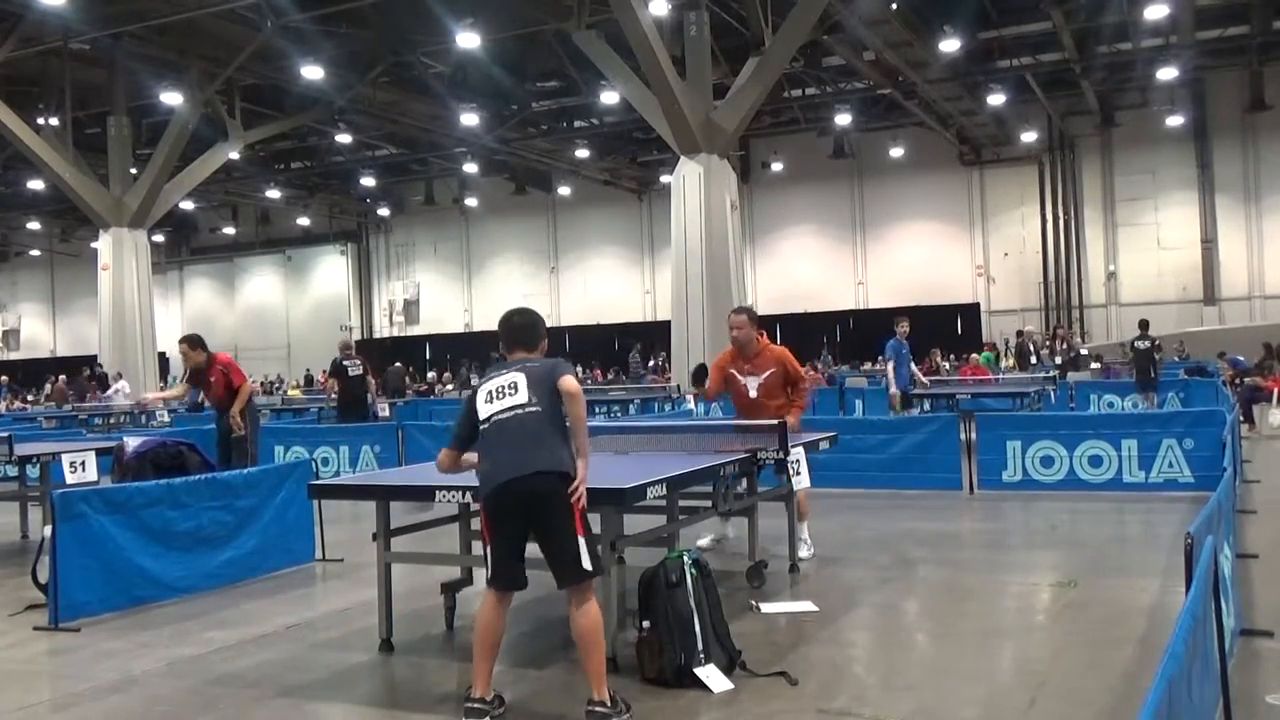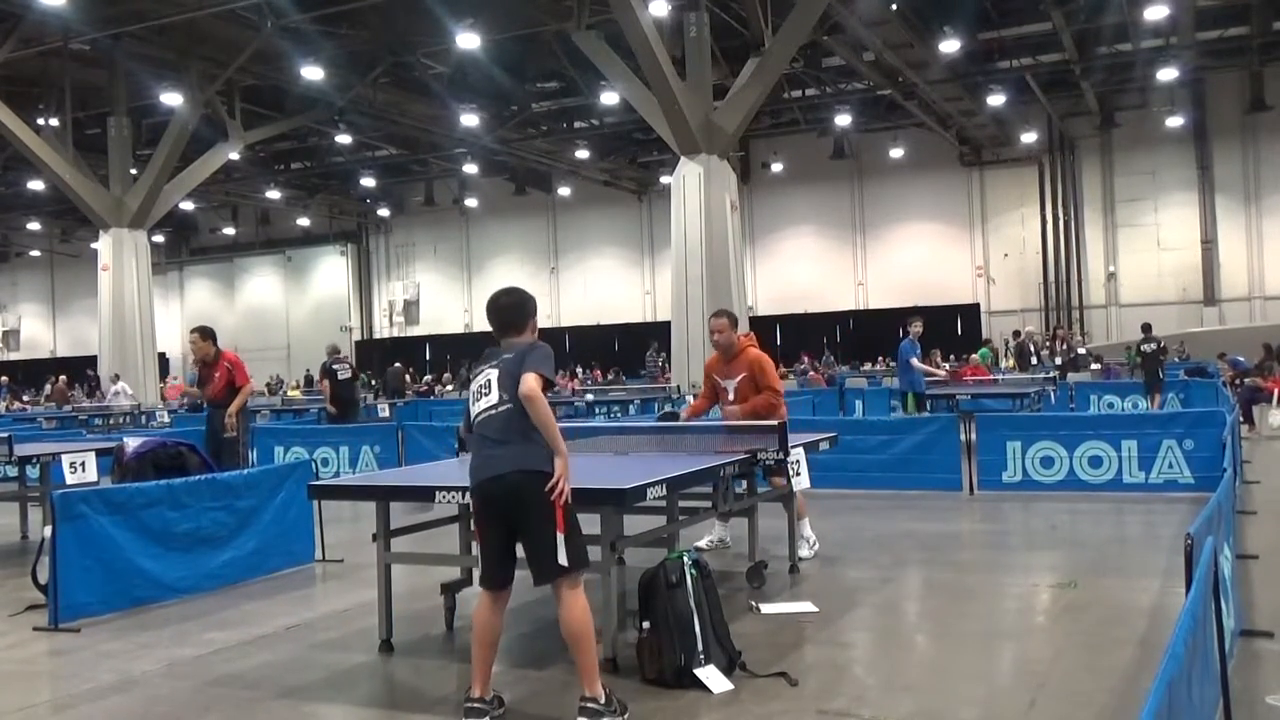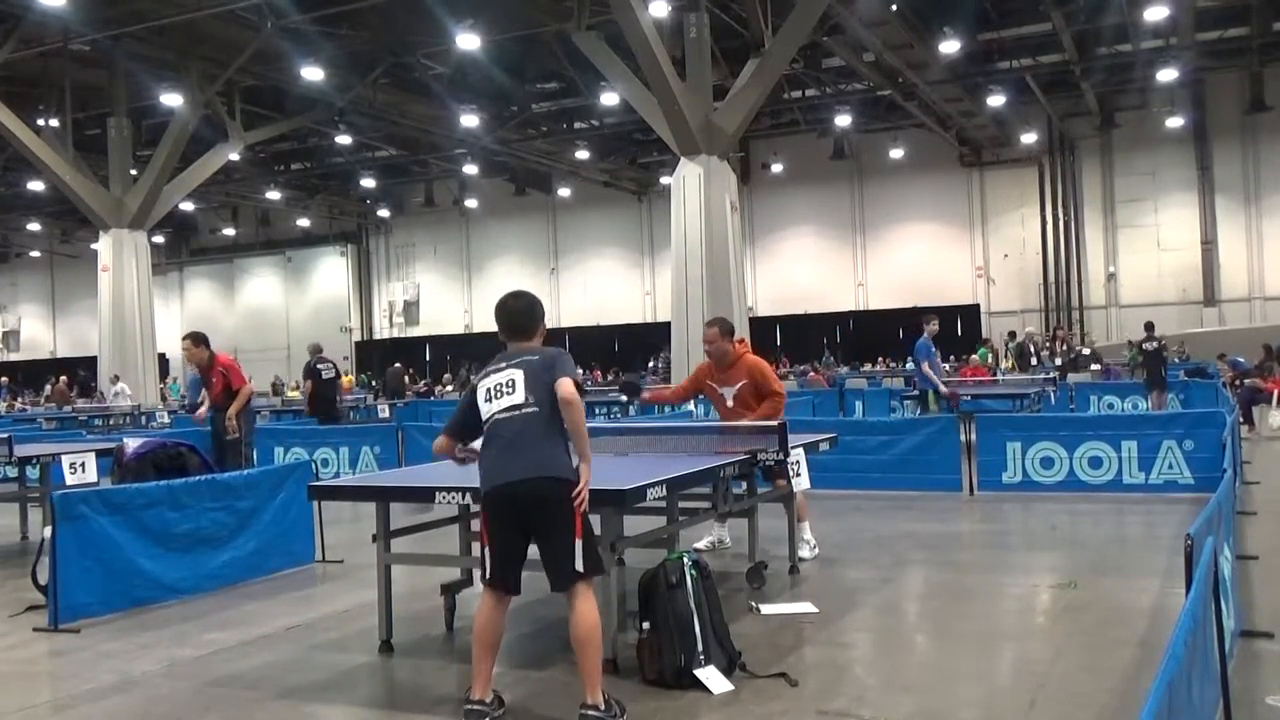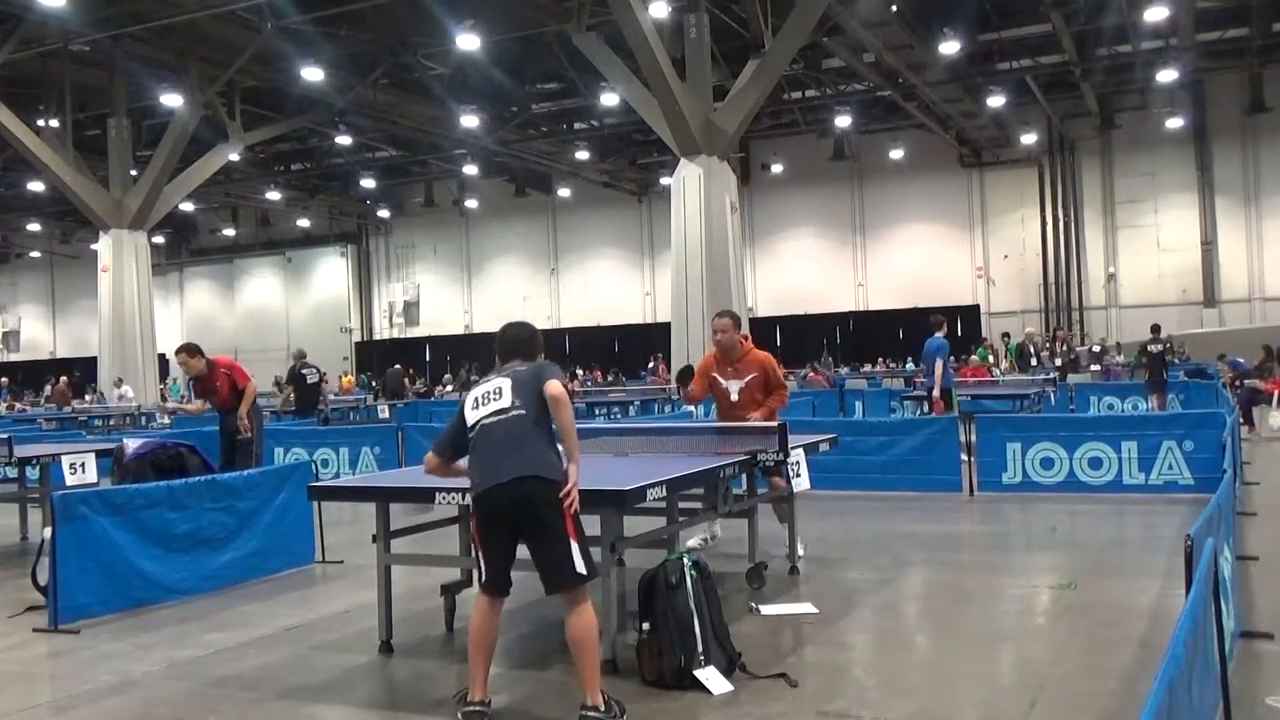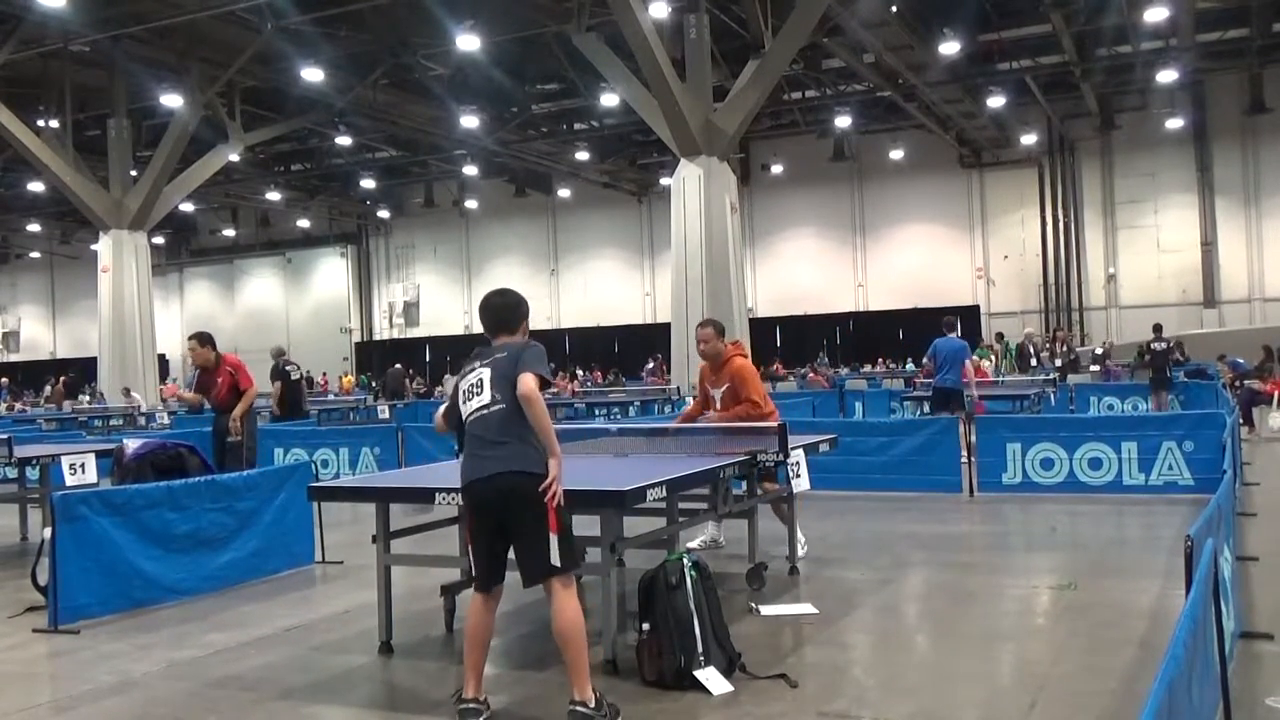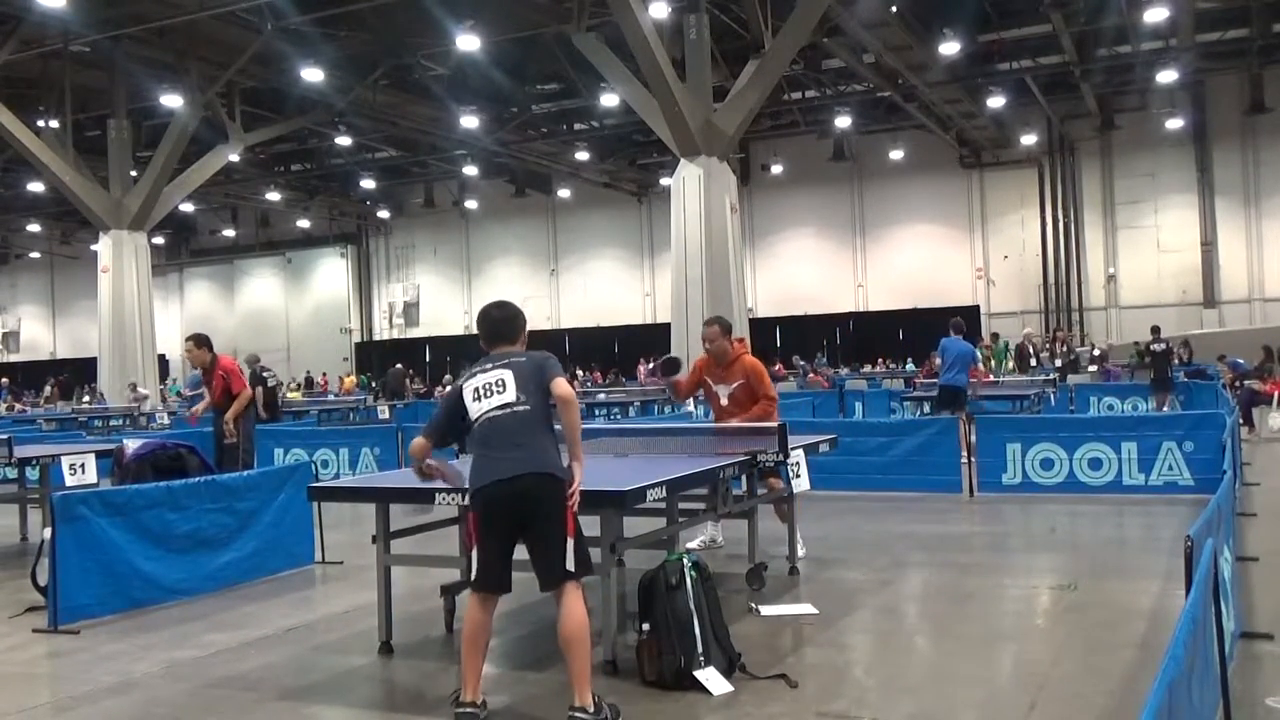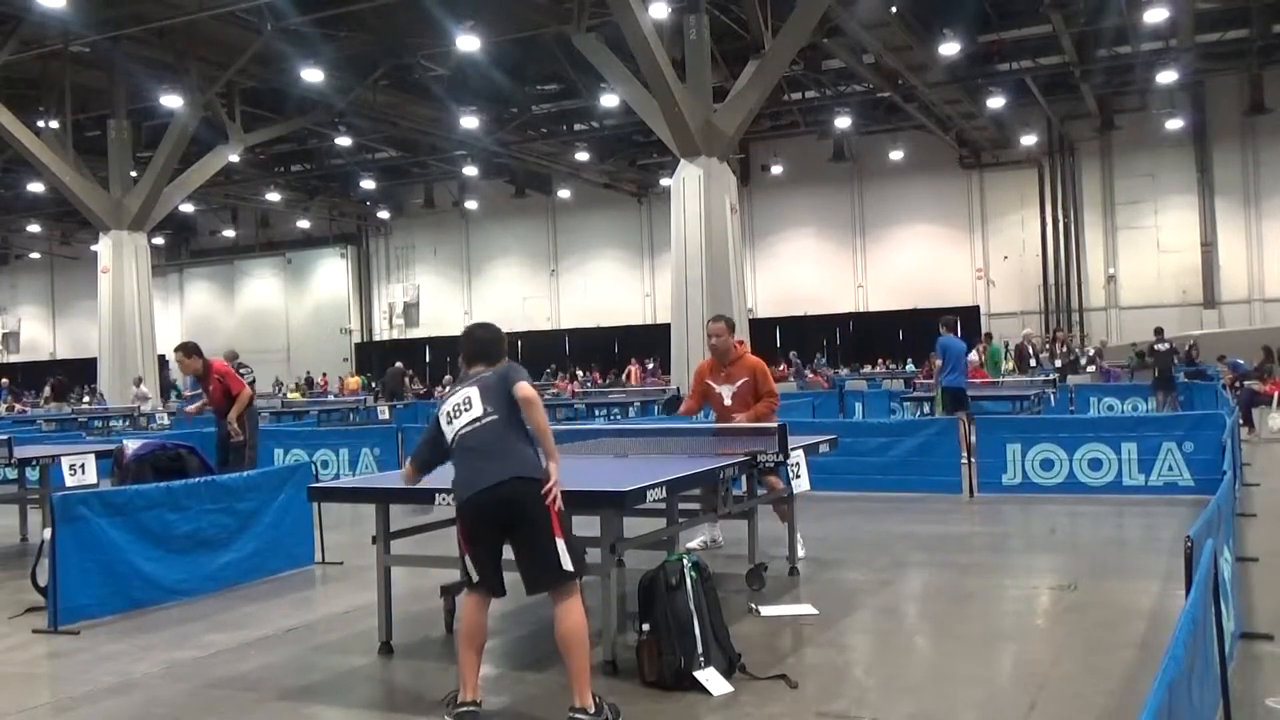
dt=0.3s
person 1, frame 1
left shoulder: (484, 386)
right shoulder: (551, 367)
left elbow: (447, 462)
right elbow: (571, 391)
left wrist: (474, 460)
right wrist: (582, 457)
left hip: (496, 488)
right hip: (547, 478)
left knee: (498, 590)
right knee: (580, 588)
person 1, frame 2
left shoulder: (480, 371)
right shoulder: (536, 351)
left elbow: (467, 431)
right elbow: (529, 390)
right wrist: (561, 453)
left hip: (484, 483)
right hip: (531, 476)
left knee: (493, 589)
right knee: (567, 583)
person 1, frame 3
left shoulder: (484, 379)
right shoulder: (554, 358)
left elbow: (442, 446)
right elbow: (568, 395)
left wrist: (466, 451)
right wrist: (585, 459)
left hip: (498, 488)
right hip: (551, 481)
left knee: (496, 591)
right knee: (579, 588)
person 1, frame 4
left shoulder: (474, 392)
right shoulder: (543, 369)
left elbow: (433, 463)
right elbow: (556, 395)
left wrist: (464, 469)
right wrist: (573, 462)
left hip: (488, 493)
right hip: (538, 484)
left knee: (490, 593)
right knee: (575, 592)
person 1, frame 5
left shoulder: (468, 370)
right shoulder: (528, 350)
left elbow: (443, 422)
right elbow: (527, 391)
right wrist: (554, 455)
left hip: (477, 484)
right hip: (526, 477)
left knee: (485, 590)
right knee: (560, 583)
person 1, frame 6
left shoulder: (466, 382)
right shoulder: (539, 360)
left elbow: (418, 448)
right elbow: (565, 395)
left wrist: (424, 468)
right wrist: (578, 461)
left hip: (488, 488)
right hip: (541, 479)
left knee: (483, 592)
right knee: (568, 588)
person 1, frame 7
left shoulder: (447, 404)
right shoulder: (509, 372)
left elbow: (411, 473)
right elbow: (527, 397)
left wrist: (421, 462)
right wrist: (553, 460)
left hip: (473, 498)
right hip: (523, 485)
left knee: (478, 592)
right knee: (565, 590)
person 2, frame 1
left shoulder: (778, 355)
right shoulder: (725, 360)
left elbow: (801, 383)
right elbow: (712, 391)
left wrist: (795, 412)
right wrist: (705, 389)
left ankle: (804, 539)
right ankle: (722, 532)
person 2, frame 2
left shoulder: (756, 358)
right shoulder: (712, 364)
left elbow: (774, 396)
right elbow: (706, 398)
left wrist: (742, 409)
right wrist: (688, 415)
left knee: (780, 482)
left ankle: (806, 536)
right ankle: (720, 534)
person 2, frame 3
left shoulder: (754, 365)
right shoulder: (706, 369)
left elbow: (778, 397)
right elbow: (682, 393)
left wrist: (754, 420)
right wrist: (652, 396)
left knee: (783, 484)
left ankle: (806, 539)
right ankle: (719, 535)
person 2, frame 4
left shoulder: (761, 360)
right shoulder: (708, 362)
left elbow: (781, 392)
right elbow: (697, 393)
left wrist: (763, 413)
right wrist: (687, 393)
left knee: (777, 482)
right ankle: (710, 531)
person 2, frame 5
left shoulder: (741, 367)
right shoulder: (705, 370)
left elbow: (755, 407)
right elbow: (702, 404)
left wrist: (722, 417)
right wrist: (680, 420)
left knee: (768, 486)
left ankle: (797, 537)
right ankle: (714, 534)
person 2, frame 6
left shoulder: (751, 365)
right shoulder: (702, 365)
left elbow: (769, 401)
right elbow: (682, 394)
left wrist: (744, 420)
right wrist: (673, 382)
left knee: (773, 483)
left ankle: (794, 538)
right ankle: (713, 534)
person 2, frame 7
left shoulder: (753, 364)
right shoulder: (704, 369)
left elbow: (772, 398)
right elbow: (695, 402)
left wrist: (750, 416)
right wrist: (682, 409)
left knee: (773, 482)
left ankle: (794, 538)
right ankle: (712, 535)
